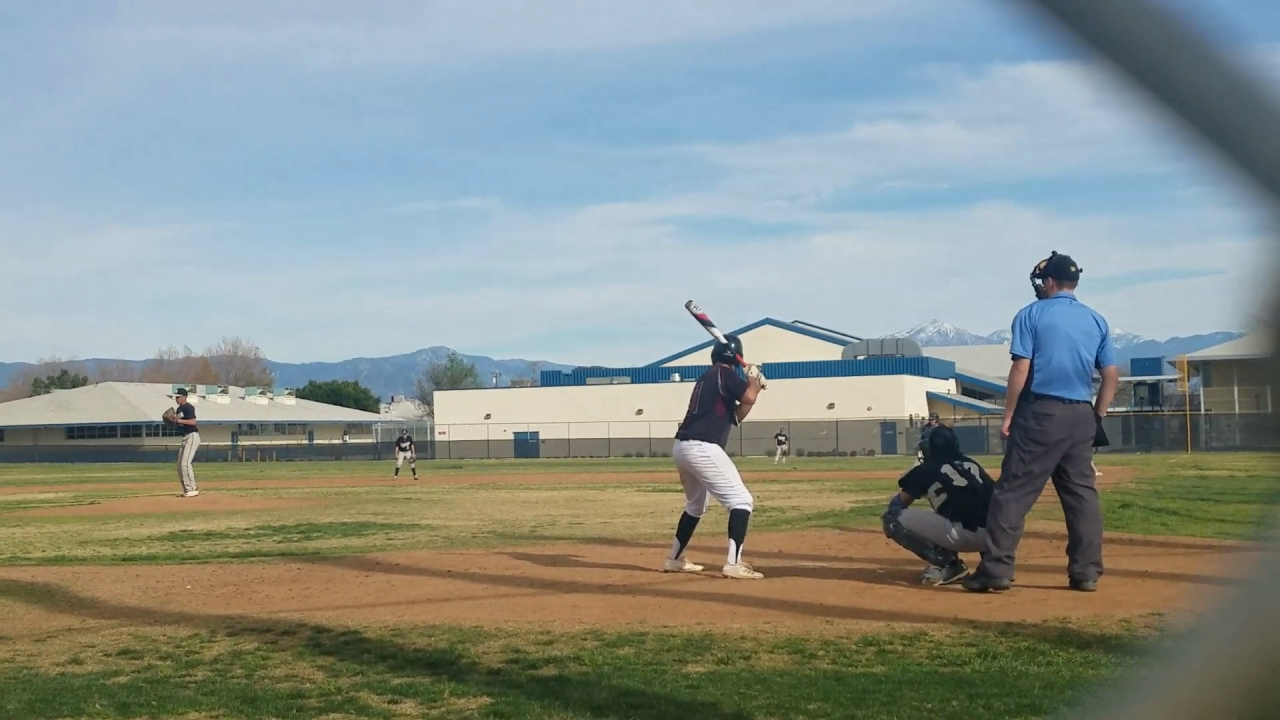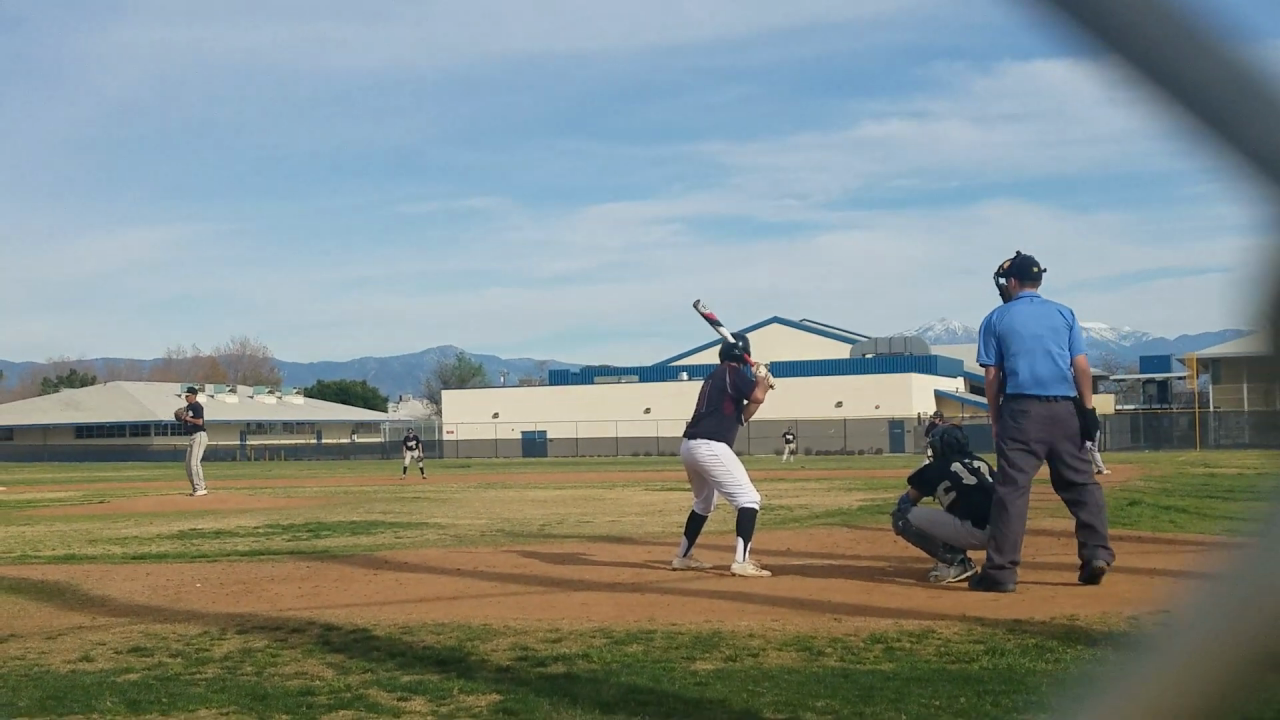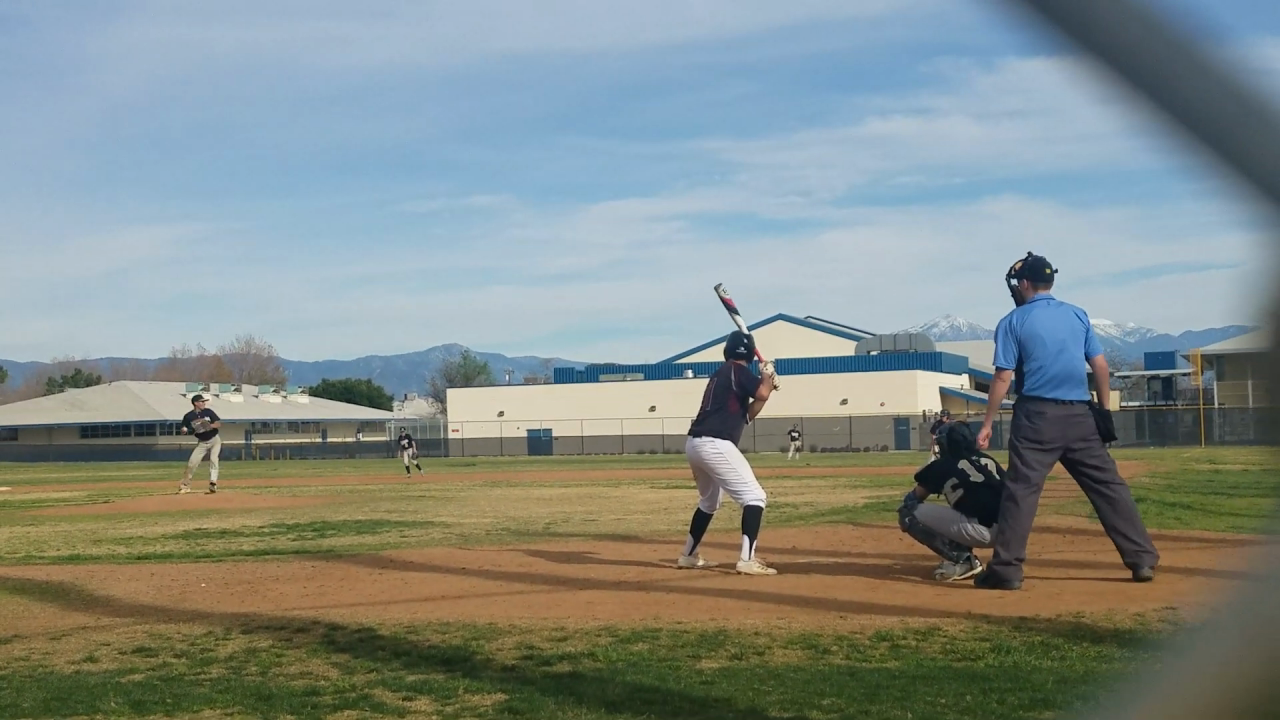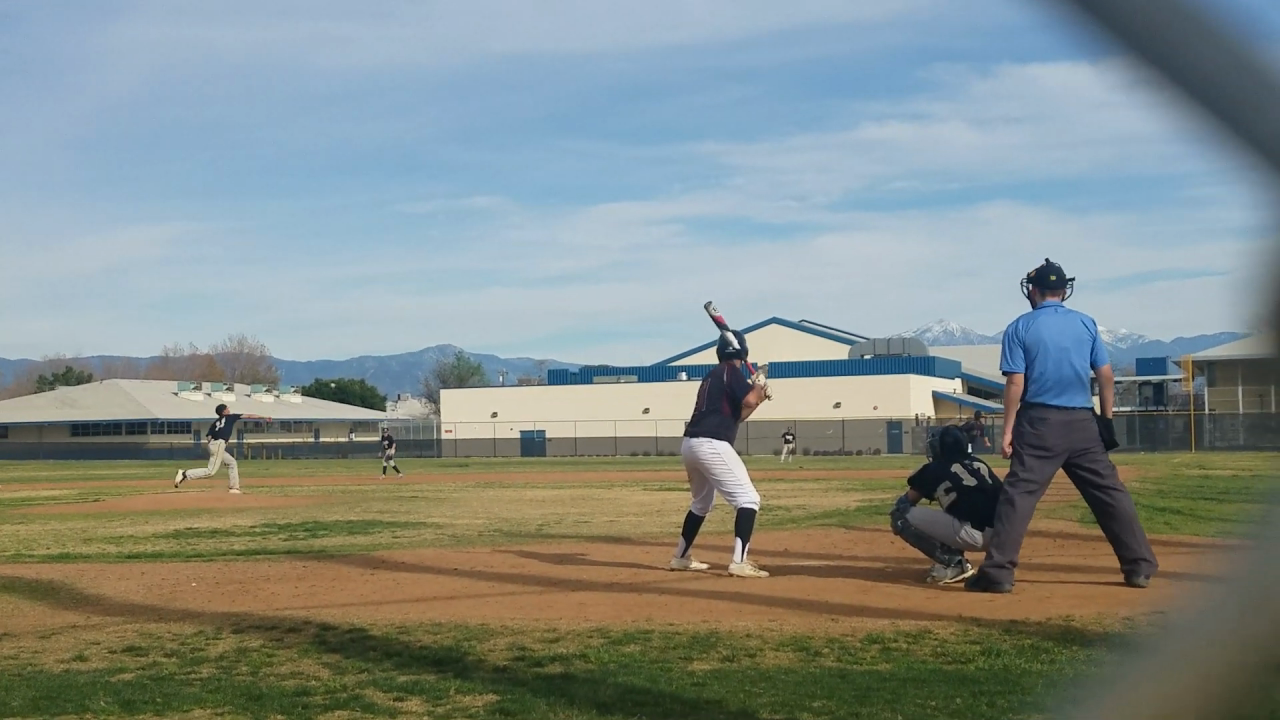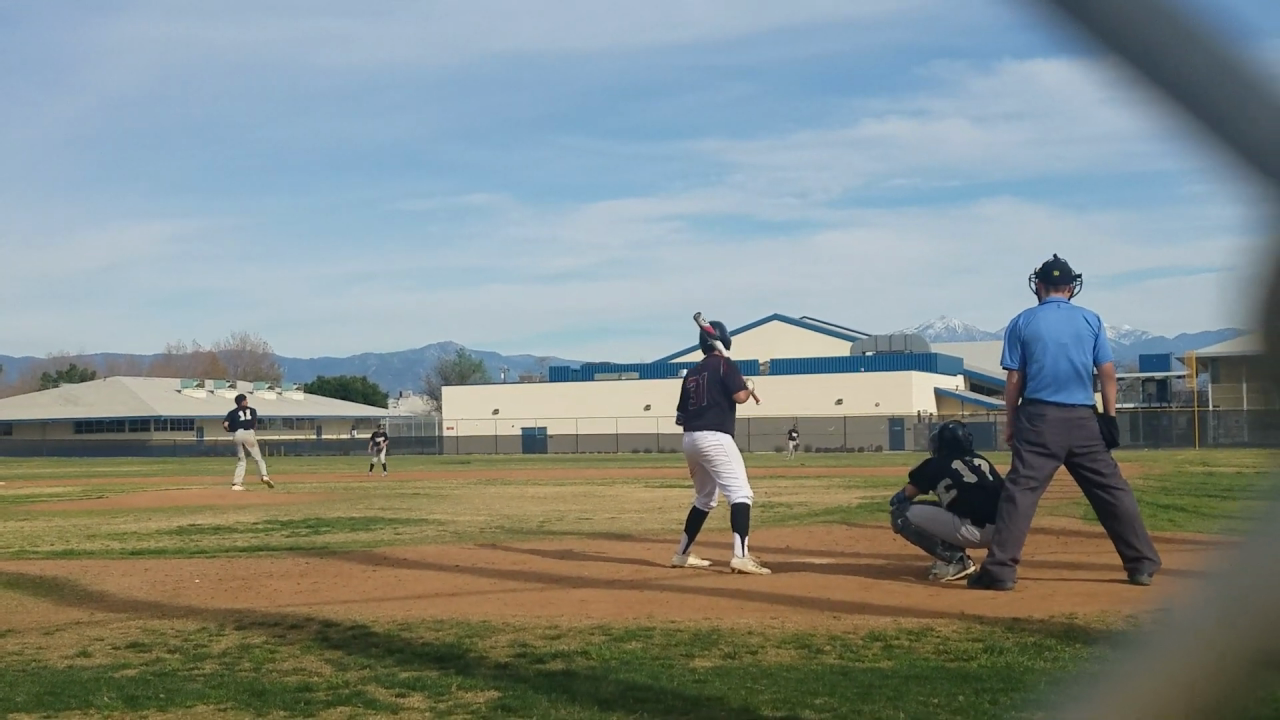
dt=0.4s
person 1, frame 1
left shoulder: (1031, 314)
right shoulder: (1096, 320)
left elbow: (1021, 370)
right elbow: (1111, 376)
left wrist: (1008, 414)
right wrist: (1096, 416)
left hip: (1039, 412)
right hip: (1080, 415)
left knee: (1014, 491)
right knee: (1082, 493)
left ankle: (996, 568)
right ankle: (1086, 571)
person 1, frame 2
left shoulder: (996, 319)
right shoulder: (1064, 314)
left elbow: (990, 376)
right elbow: (1081, 366)
left wrist: (996, 417)
right wrist: (1087, 408)
left hip: (1020, 411)
right hip: (1064, 410)
left knee: (1011, 490)
right knee: (1081, 483)
left ankle: (1000, 572)
right ankle: (1097, 553)
person 1, frame 3
left shoulder: (1013, 322)
right shoulder: (1078, 316)
left elbow: (1004, 377)
right elbow: (1101, 367)
left wrist: (988, 423)
right wrist: (1103, 410)
left hip: (1037, 415)
right hip: (1080, 414)
left knee: (1021, 491)
right knee: (1107, 486)
left ankle: (1005, 569)
right ankle: (1142, 559)
person 1, frame 4
left shoulder: (1020, 327)
right shoulder: (1086, 323)
left elbow: (1016, 384)
right elbow: (1106, 375)
left wrist: (1008, 429)
right wrist: (1107, 419)
left hip: (1039, 422)
right hip: (1083, 421)
left knee: (1019, 494)
right knee: (1109, 492)
left ankle: (997, 572)
right ankle: (1140, 567)
person 1, frame 5
left shoulder: (1022, 322)
right shoulder: (1091, 320)
left elbow: (1015, 380)
right elbow: (1108, 372)
left wrist: (1012, 423)
right wrist: (1109, 417)
left hip: (1038, 418)
right hip: (1083, 419)
left knee: (1020, 491)
right knee: (1111, 490)
left ankle: (999, 569)
right ankle: (1143, 565)
person 2, frame 1
left shoulder: (707, 377)
right shoulder: (724, 374)
left elbow: (736, 416)
right elbow: (749, 398)
left wrist: (755, 386)
right wrist: (752, 380)
left hip: (683, 447)
right hip: (702, 448)
left knee: (696, 505)
right knee: (741, 500)
left ankle: (675, 559)
right ankle: (733, 564)
person 2, frame 2
left shoulder: (715, 376)
right shoulder: (732, 372)
left elbow: (742, 416)
right elbow: (758, 397)
left wrist: (761, 386)
right wrist: (761, 379)
left hip: (690, 446)
right hip: (710, 447)
left knee: (704, 503)
right knee: (749, 499)
left ankle: (683, 557)
right ankle: (741, 562)
person 2, frame 3
left shoulder: (721, 374)
right shoulder: (737, 370)
left elbow: (747, 415)
right elbow: (761, 393)
left wrist: (767, 386)
right wrist: (767, 377)
left hip: (695, 444)
right hip: (715, 445)
left knee: (709, 501)
right knee: (754, 496)
left ankle: (689, 555)
right ankle: (747, 560)
person 2, frame 4
left shoulder: (712, 375)
right shoulder: (731, 371)
left elbow: (734, 415)
right elbow: (749, 401)
left wrist: (759, 395)
right wrist: (759, 387)
left hip: (690, 445)
right hip: (712, 446)
left knee: (701, 504)
right knee: (748, 499)
left ankle: (681, 557)
right ankle: (739, 562)
person 2, frame 5
left shoulder: (692, 372)
right shoulder: (724, 364)
left elbow: (681, 416)
right elbow: (740, 397)
right wrist: (750, 387)
left hip: (691, 439)
right hip: (715, 438)
left knee: (704, 498)
right knee: (740, 493)
left ankle: (683, 554)
right ankle: (741, 556)
person 3, frame 1
left shoulder: (925, 470)
right shoulder: (971, 464)
left elbow: (897, 505)
right elbow: (992, 497)
left hip: (964, 534)
left knee: (892, 519)
left ankle: (947, 564)
person 3, frame 2
left shoulder: (935, 468)
right shoulder: (980, 463)
left elbow: (905, 503)
left hip: (974, 533)
left knee: (901, 516)
left ankle: (955, 562)
person 3, frame 3
left shoulder: (942, 465)
right shoulder: (988, 460)
left elbow: (911, 500)
left hip: (981, 531)
left knee: (908, 512)
left ankle: (961, 560)
right ankle: (964, 556)
person 3, frame 4
left shoulder: (934, 469)
right shoulder: (980, 464)
left elbow: (903, 504)
left hip: (972, 534)
left knee: (900, 515)
left ankle: (952, 563)
person 3, frame 5
left shoulder: (935, 464)
right shoulder: (982, 461)
left elbow: (898, 500)
left hip: (973, 531)
left knee: (900, 514)
left ankle: (953, 560)
